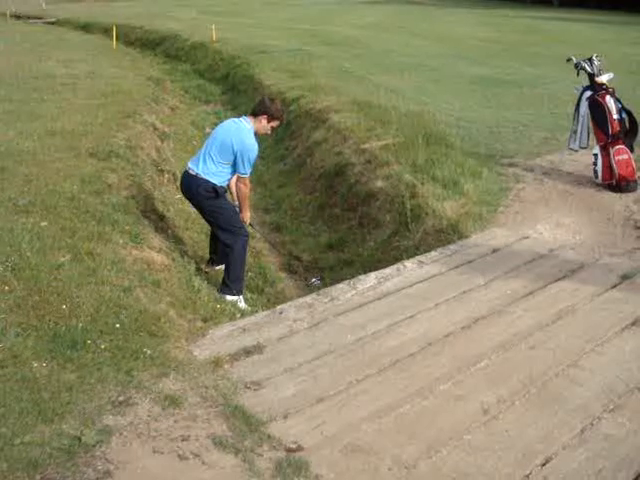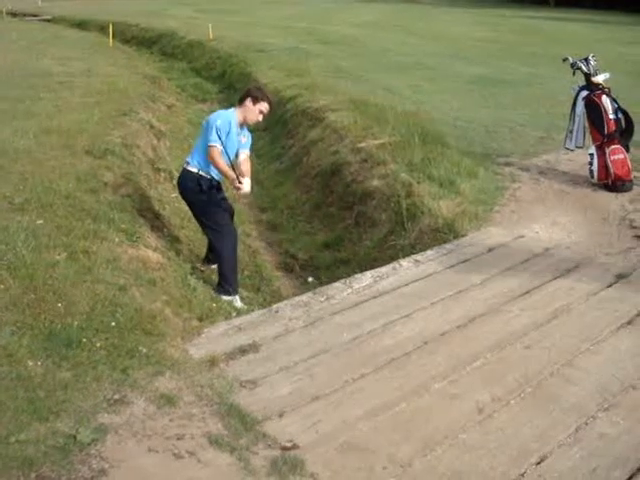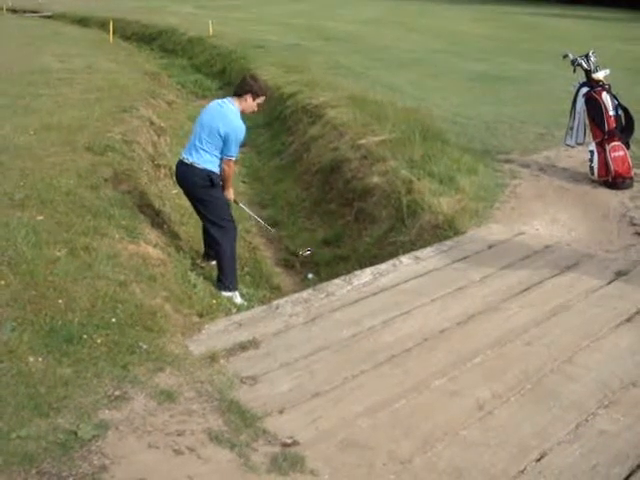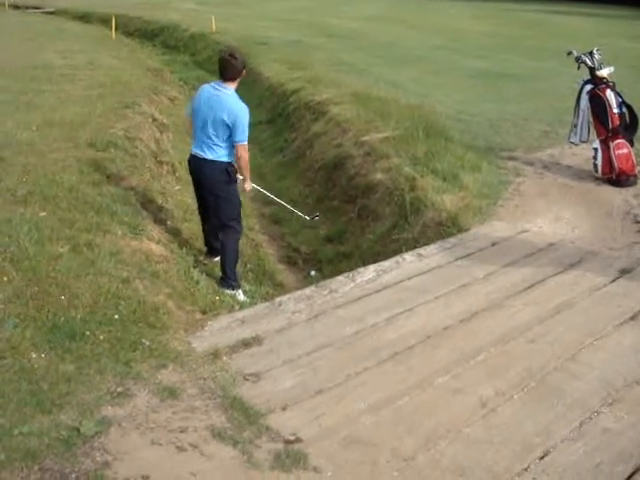
dt=0.7s
person 1, frame 1
left shoulder: (231, 123)
right shoulder: (248, 144)
right elbow: (243, 183)
left wrist: (236, 204)
right wrist: (244, 211)
left hip: (190, 179)
right hip: (204, 188)
left knee: (224, 217)
right knee: (239, 235)
left ankle: (217, 260)
right ankle: (232, 291)
person 1, frame 2
left shoulder: (245, 133)
right shoulder: (221, 119)
left elbow: (243, 159)
right elbow: (213, 155)
left wrist: (246, 179)
right wrist: (233, 179)
left hip: (209, 181)
right hip: (195, 181)
left knee: (226, 215)
right knee: (227, 233)
left ankle: (211, 259)
right ankle: (227, 290)
person 1, frame 3
left shoulder: (215, 105)
right shoulder: (236, 125)
right elbow: (227, 165)
left wrist: (221, 187)
right wrist: (228, 189)
left hip: (184, 168)
right hip: (200, 176)
left knee: (212, 214)
right knee: (226, 228)
left ankle: (211, 254)
right ankle: (228, 285)
person 1, frame 4
left shoulder: (202, 91)
right shoulder: (238, 108)
left elbow: (191, 122)
right elbow: (240, 150)
right wrist: (247, 179)
left hip: (195, 161)
right hip: (218, 169)
left knee: (207, 211)
right knee: (231, 225)
left ankle: (212, 250)
right ankle: (229, 281)
